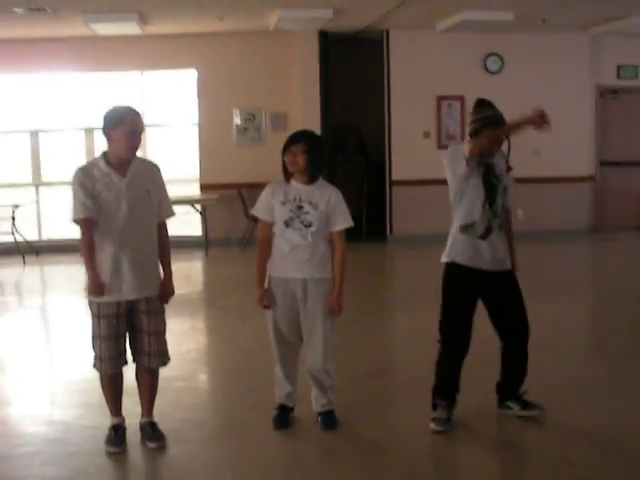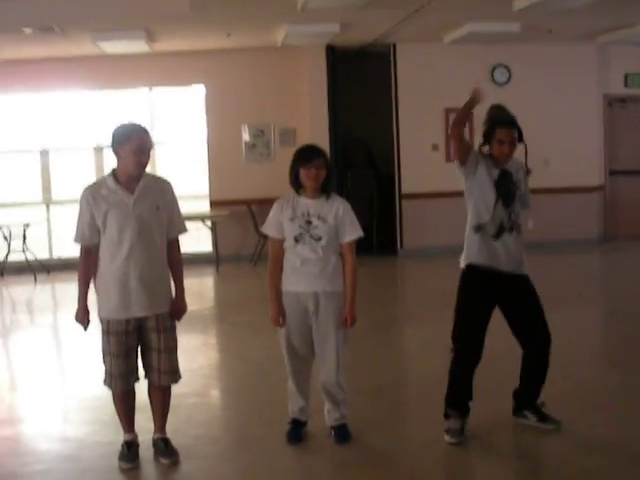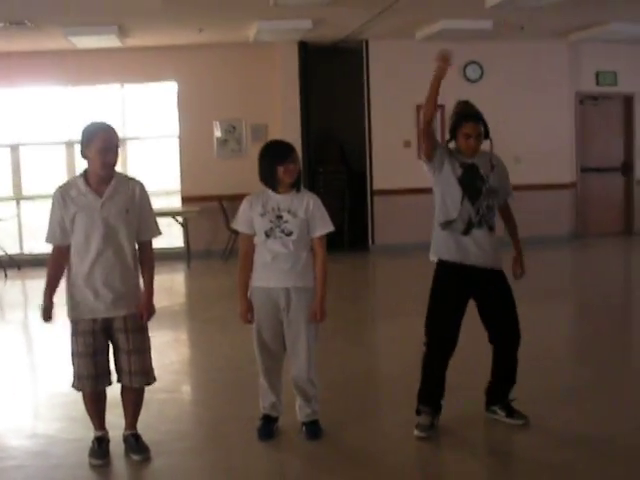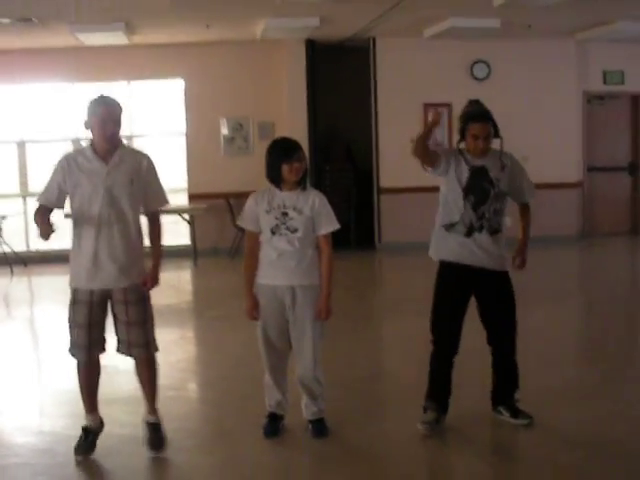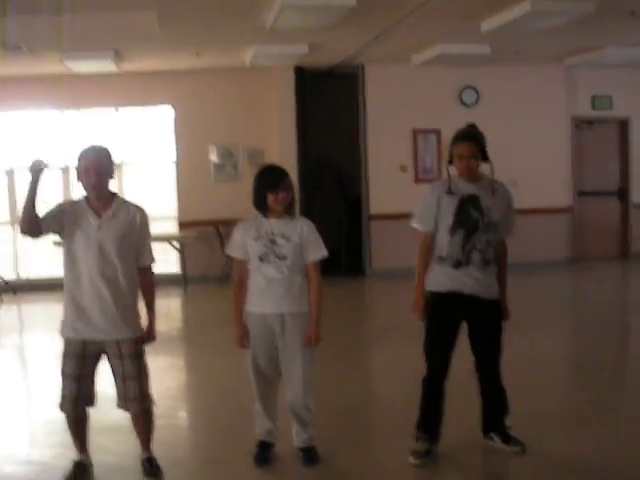
dt=0.3s
person 1, frame 1
left shoulder: (501, 162)
right shoulder: (459, 158)
right elbow: (479, 143)
left wrist: (512, 253)
right wrist: (528, 122)
left hip: (497, 265)
right hip: (463, 263)
left knee: (517, 331)
right knee: (455, 338)
left ankle: (509, 395)
right ankle: (443, 403)
person 1, frame 2
left shoulder: (519, 170)
right shoulder: (473, 165)
right elbow: (456, 132)
right wrist: (471, 103)
left hip: (514, 270)
right hip: (479, 268)
left knee: (539, 340)
right knee: (467, 345)
left ankle: (526, 404)
right ankle: (455, 413)
person 1, frame 3
left shoulder: (493, 165)
right shoulder: (440, 161)
left elbow: (504, 207)
right elbow: (424, 124)
left wrist: (517, 249)
right wrist: (438, 77)
left hip: (490, 265)
right hip: (452, 265)
left knee: (508, 335)
right knee: (439, 341)
left ankle: (498, 400)
right ankle: (427, 409)
person 1, frame 4
left shoulder: (507, 163)
right shoulder: (450, 161)
left elbow: (524, 202)
right elbow: (418, 150)
left wrist: (523, 242)
right wrist: (433, 123)
left hip: (493, 265)
right hip: (454, 264)
left knee: (504, 337)
right knee: (444, 339)
left ankle: (504, 400)
right ankle: (435, 406)
person 1, frame 5
left shoulder: (498, 193)
right shoulder: (440, 192)
left elbow: (500, 245)
right elbow: (427, 243)
left wrist: (503, 291)
right wrist: (419, 288)
left hip: (484, 292)
right hip: (443, 290)
left knee: (489, 364)
right knee: (436, 366)
left ankle: (494, 426)
right ankle: (426, 435)
person 2, frame 1
left shoulder: (151, 172)
right shoulder: (87, 176)
left elbow: (160, 227)
right elbow: (86, 228)
left wrist: (167, 275)
right wrist: (93, 274)
left hip: (147, 284)
right hip: (108, 287)
left knee: (150, 357)
right knee: (109, 360)
left ankle: (148, 420)
right ankle: (116, 423)
person 2, frame 2
left shoulder: (162, 189)
right shoulder: (94, 195)
left elbow: (172, 245)
right elbow: (88, 252)
left wrist: (180, 292)
right wrist: (82, 301)
left hip: (158, 301)
right hip: (116, 304)
left knee: (162, 374)
right knee: (120, 377)
left ankle: (160, 436)
right ankle: (129, 439)
person 2, frame 3
left shoulder: (134, 191)
right shoulder: (65, 196)
left elbow: (144, 248)
right elbow: (60, 251)
left wrist: (148, 295)
right wrist: (48, 295)
left hip: (128, 301)
right hip: (85, 304)
left knee: (136, 374)
right knee: (89, 378)
left ankle: (131, 432)
right ankle: (100, 435)
person 2, frame 4
left shoulder: (140, 163)
right shoulder: (70, 164)
left elbow: (153, 216)
right elbow: (45, 205)
left wrist: (156, 264)
right wrist: (43, 218)
left hip: (129, 274)
right hip: (86, 275)
left knee: (142, 348)
right knee: (85, 351)
left ankle: (152, 418)
right ankle: (92, 422)
person 2, frame 5
left shoulder: (133, 216)
right shoulder: (67, 214)
left elbow: (144, 272)
right elbow: (28, 228)
left wrist: (151, 320)
right wrist: (33, 185)
left hip: (122, 325)
right hip: (78, 326)
left knee: (137, 398)
right knee: (73, 400)
person 3, frame 1
left shoulder: (330, 195)
right shoulder: (274, 192)
left elbow: (338, 246)
right elbow: (263, 241)
left wrist: (337, 291)
right wrist: (260, 284)
left hip: (317, 281)
right hip: (281, 280)
left knee: (319, 350)
right knee: (284, 347)
left ankle: (324, 404)
right ankle: (285, 402)
person 3, frame 2
left shoulder: (339, 207)
right shoulder: (282, 208)
left elbow: (349, 258)
right elbow: (275, 259)
left wrist: (350, 302)
right wrist: (274, 301)
left hip: (329, 294)
right hip: (293, 295)
left knee: (331, 363)
right knee: (296, 361)
left ankle: (337, 418)
right ankle: (298, 417)
person 3, frame 3
left shoulder: (309, 202)
right shoulder: (252, 204)
left elbow: (320, 252)
right elbow: (245, 254)
left wrist: (320, 297)
right wrist: (243, 297)
left hip: (300, 290)
right hip: (263, 290)
left knee: (302, 359)
right knee: (268, 357)
left ankle: (309, 414)
right ankle: (269, 412)
person 3, frame 4
left shoulder: (315, 200)
right shoulder: (258, 201)
left elbow: (325, 250)
right elbow: (251, 251)
left wrist: (325, 295)
right wrist: (249, 294)
left hip: (305, 288)
right hip: (269, 288)
left knee: (308, 357)
right knee: (273, 355)
left ankle: (315, 412)
right ankle: (275, 411)
person 3, frame 5
left shoulder: (303, 228)
right shoulder: (246, 230)
left elbow: (313, 277)
right elbow: (239, 279)
left wrist: (315, 321)
right wrist: (239, 321)
left hip: (294, 314)
right hip: (258, 315)
left knee: (298, 383)
right knee: (263, 382)
left ankle: (305, 439)
right ankle: (265, 437)
